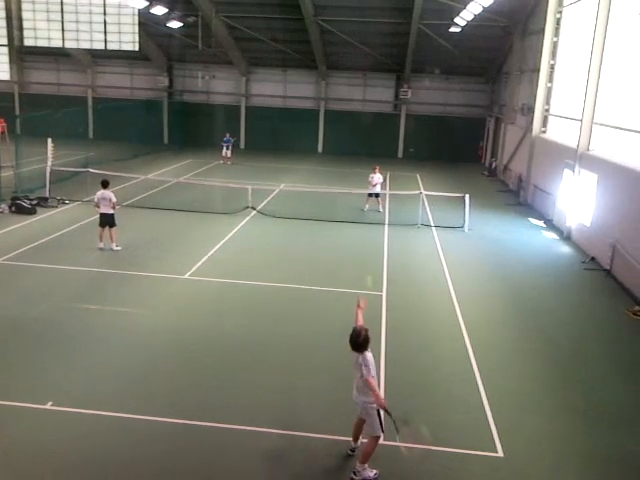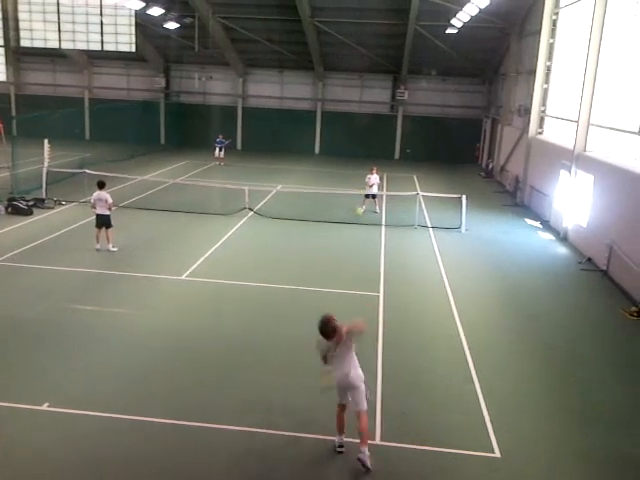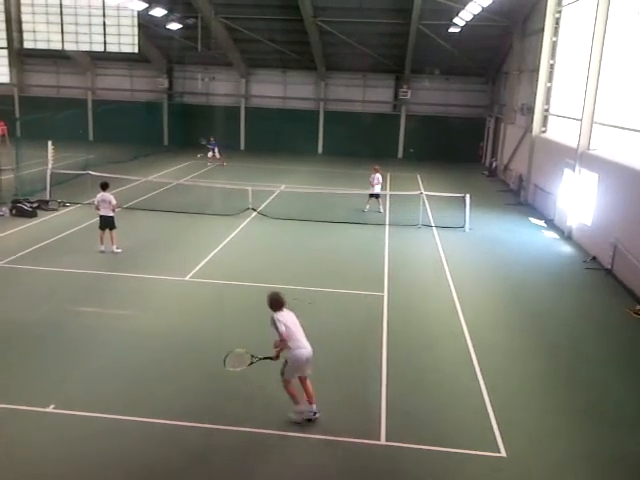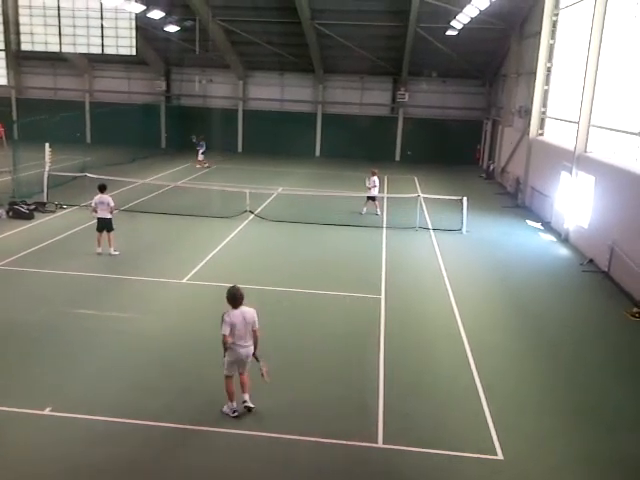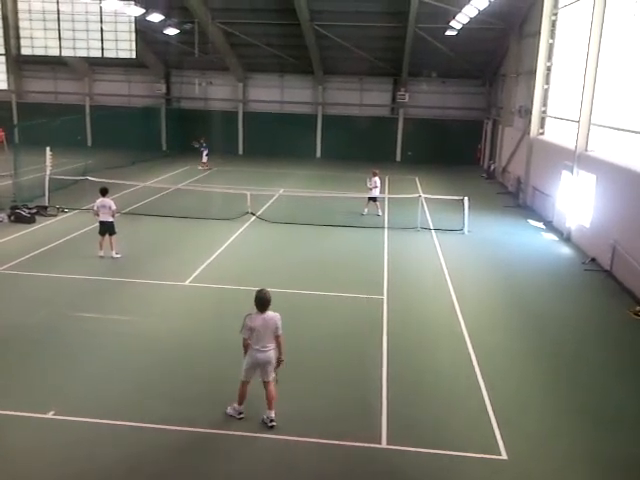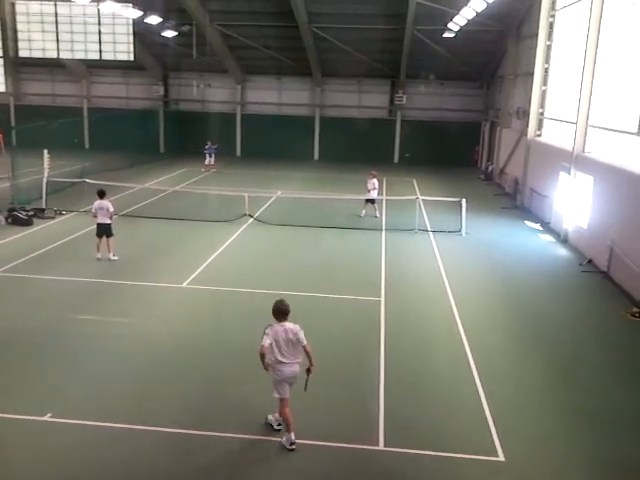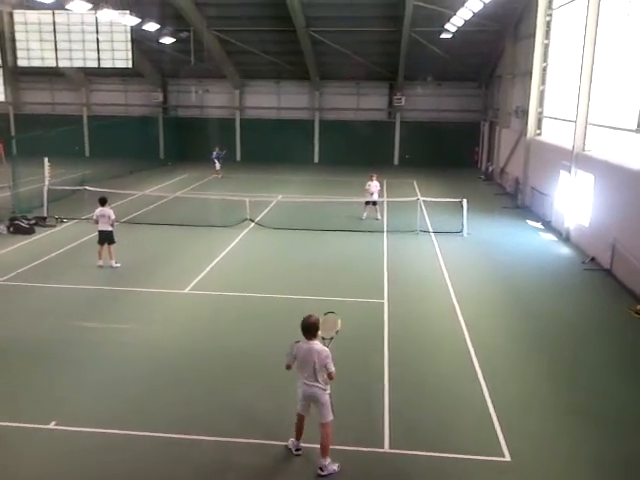
dt=0.7s
person 1, frame 1
left shoulder: (357, 349)
right shoulder: (366, 357)
left elbow: (359, 324)
right elbow: (369, 381)
left wrist: (359, 309)
right wrist: (379, 397)
left hip: (359, 395)
right hip: (368, 400)
left knee: (361, 419)
right knee: (375, 435)
left ankle: (354, 446)
person 1, frame 2
left shoulder: (326, 344)
right shoulder: (344, 337)
right elbow: (357, 329)
left hip: (340, 377)
right hip: (354, 378)
left knee: (342, 406)
right knee: (362, 413)
left ankle: (340, 441)
right ankle: (364, 452)
person 1, frame 3
left shoulder: (276, 317)
right shoulder: (288, 313)
left elbow: (284, 339)
left wrist: (278, 351)
right wrist: (280, 342)
left hip: (296, 353)
right hip: (307, 350)
left knee: (286, 380)
right knee: (304, 379)
left ankle: (300, 410)
right ankle: (312, 410)
person 1, frame 4
left shoulder: (227, 316)
right shoulder: (252, 312)
left elbow: (226, 340)
right elbow: (256, 335)
left wrist: (225, 351)
right wrist: (255, 350)
left hip: (233, 351)
right hip: (248, 350)
left knee: (228, 377)
right knee: (243, 372)
left ankle: (232, 407)
right ankle: (246, 399)
person 1, frame 5
left shoulder: (250, 319)
right shoulder: (276, 317)
left elbow: (245, 342)
right elbow: (278, 339)
left wrist: (246, 354)
right wrist: (280, 355)
left hip: (253, 355)
right hip: (269, 355)
left knee: (244, 382)
right knee: (269, 384)
left ankle: (238, 409)
right ankle: (271, 416)
person 1, frame 6
left shoulder: (270, 330)
right shoulder: (296, 328)
left elbow: (262, 351)
right elbow: (307, 350)
left wrist: (264, 363)
right wrist: (311, 364)
left hip: (279, 370)
right hip: (295, 368)
left knee: (284, 403)
right knee: (286, 398)
left ankle: (290, 439)
right ankle: (278, 419)
person 1, frame 7
left shoulder: (297, 347)
right shoulder: (324, 351)
left elbow: (288, 366)
right elbow: (331, 376)
right wrist: (325, 372)
left hip: (304, 388)
right hip: (321, 391)
left knee: (301, 416)
right knee: (326, 426)
left ankle: (296, 445)
right ankle: (324, 464)
